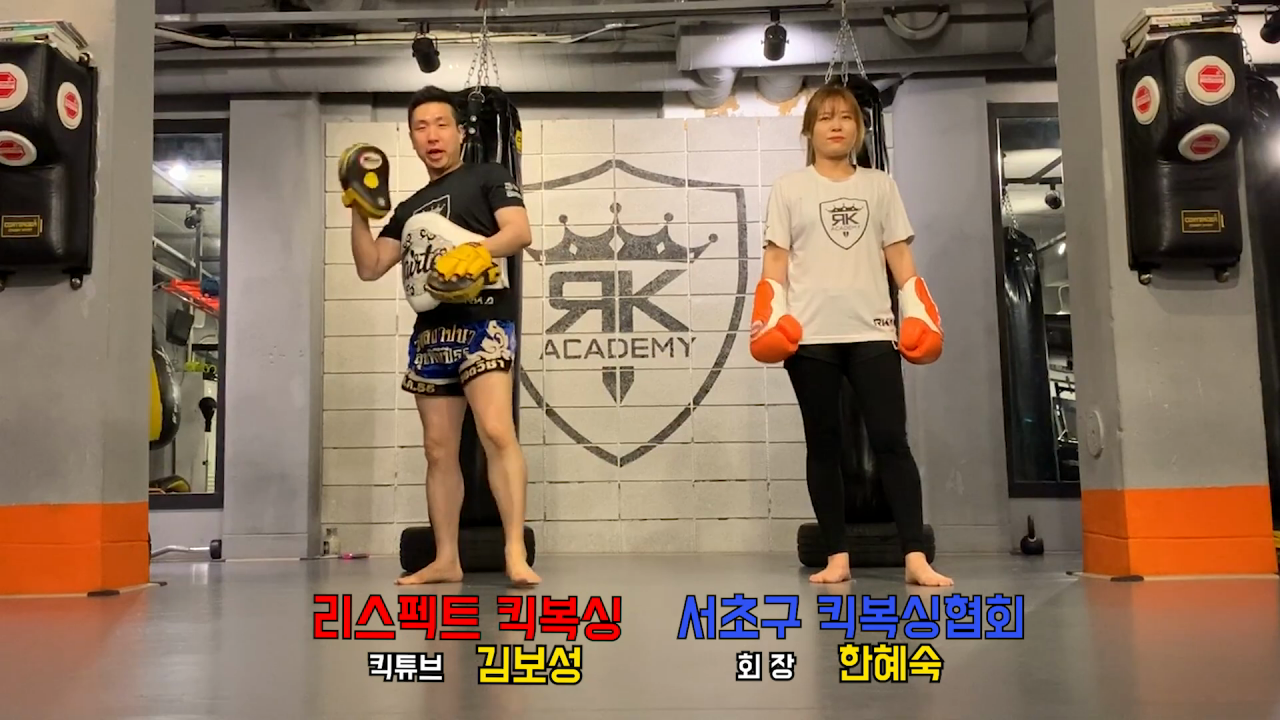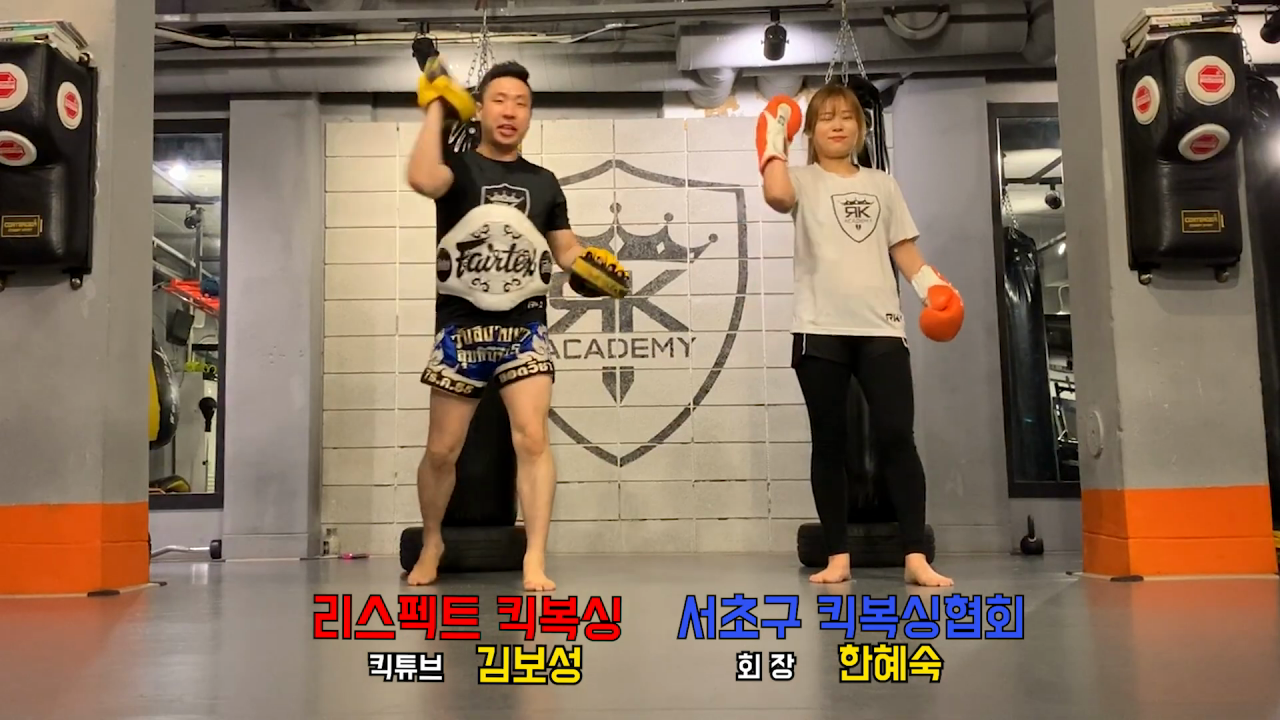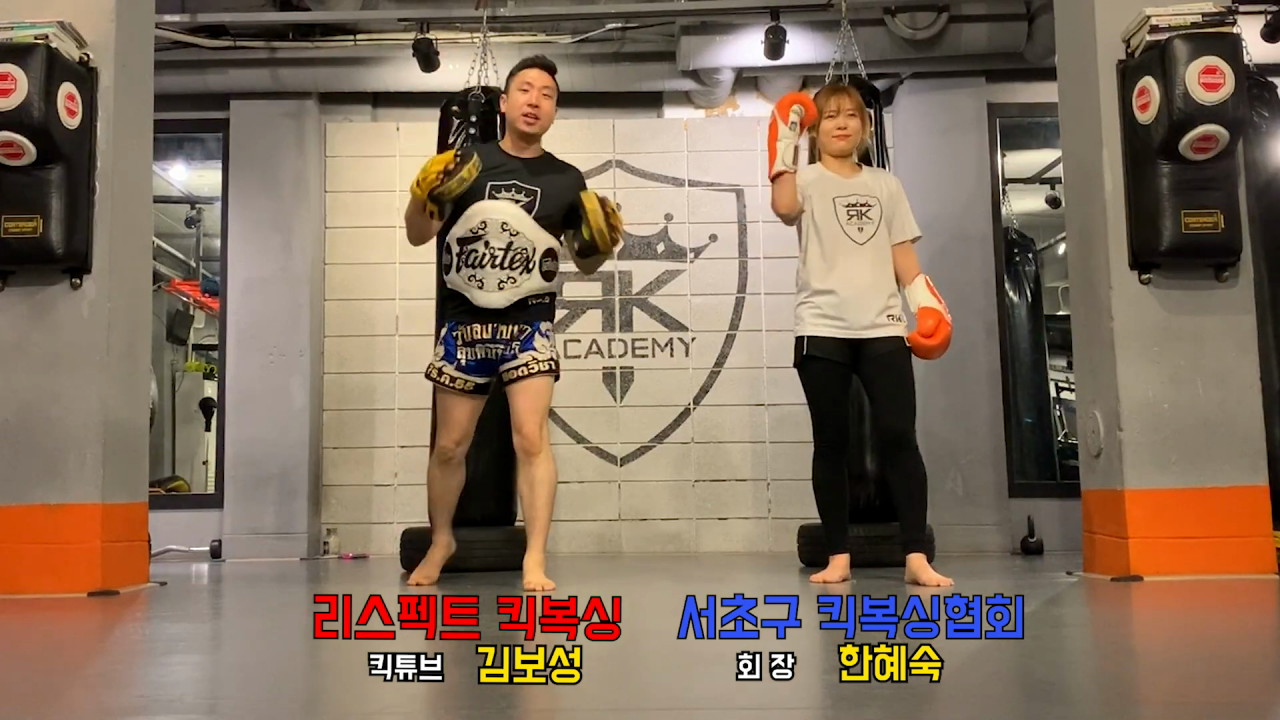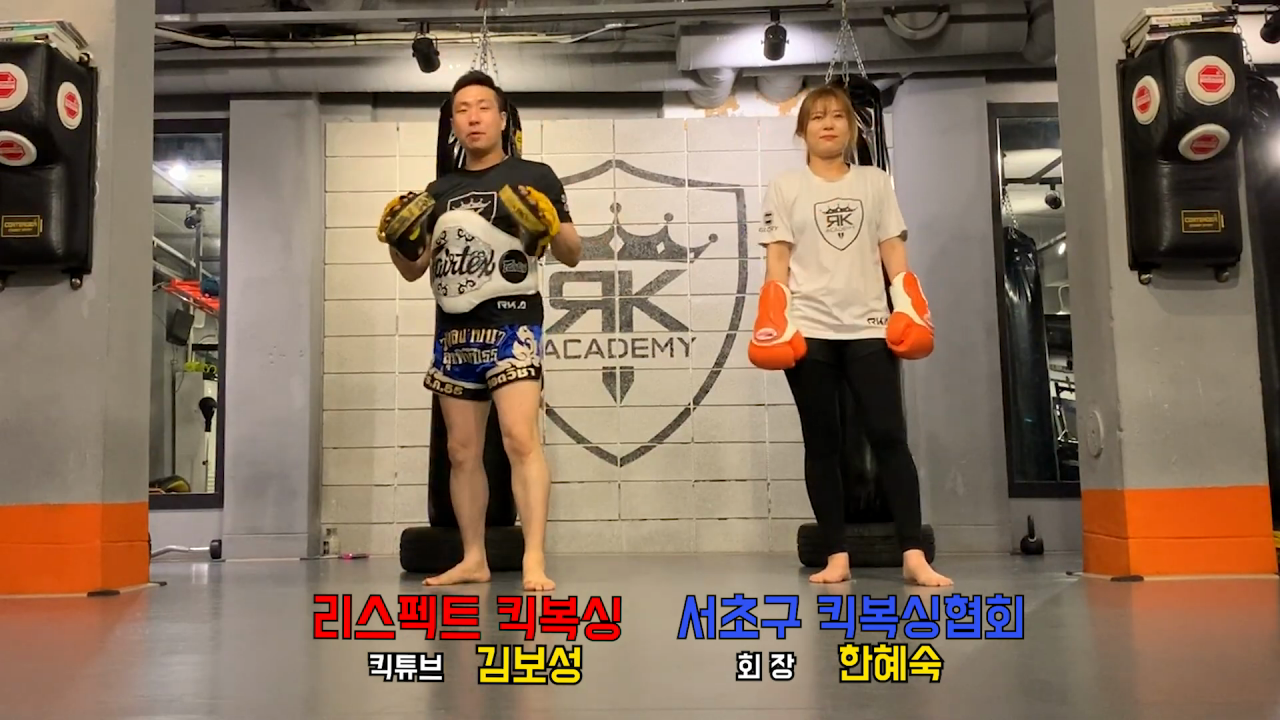
dt=0.5s
person 1, frame 1
left shoulder: (488, 176)
right shoulder: (413, 206)
left elbow: (518, 230)
right elbow: (369, 267)
left wrist: (479, 253)
right wrist: (359, 209)
left hip: (482, 320)
right hip: (430, 332)
left knee: (496, 432)
right knee: (439, 449)
left ankle: (517, 550)
right ankle: (446, 558)
person 1, frame 2
left shoulder: (543, 181)
right shoulder: (458, 168)
left elbow: (566, 251)
right elbow: (419, 177)
left wrist: (592, 265)
right wrist: (436, 110)
left hip: (523, 327)
right hip: (461, 327)
left knee: (532, 439)
right knee: (441, 449)
left ankle: (534, 562)
right ankle: (431, 542)
person 1, frame 3
left shoulder: (565, 179)
right shoulder: (469, 162)
left elbow: (587, 262)
right elbow: (417, 236)
left wrist: (603, 239)
right wrist: (423, 195)
left hip: (529, 324)
right hip: (464, 323)
left knee: (531, 439)
right knee: (449, 444)
left ankle: (535, 563)
right ankle: (441, 538)
person 1, frame 4
left shoulder: (534, 176)
right shoulder: (440, 190)
left elbow: (573, 253)
right elbow: (412, 270)
left wrist: (548, 224)
right wrist: (395, 238)
left hip: (511, 325)
right hip: (454, 333)
left knee: (521, 439)
right knee: (461, 451)
left ankle: (534, 563)
right ankle: (473, 558)
person 2, frame 1
left shoulder: (879, 185)
right shoulder: (789, 188)
left elbow: (899, 255)
right elbow: (775, 258)
left wrist: (919, 312)
right wrist: (769, 315)
left hip: (872, 331)
right hip: (810, 335)
left knee: (891, 440)
right knee: (823, 444)
left ankle: (915, 556)
right ankle: (837, 556)
person 2, frame 2
left shoulder: (883, 185)
right shoulder: (804, 180)
left elbow: (905, 250)
right elbow: (777, 194)
left wrist: (937, 289)
right wrist: (774, 139)
left hip: (881, 327)
right hip: (820, 329)
left knee: (896, 436)
right knee: (829, 443)
left ankle: (916, 557)
right ankle: (837, 556)
person 2, frame 3
left shoulder: (886, 184)
right shoulder: (806, 176)
left elbow: (903, 253)
right elbow: (783, 208)
left wrist: (928, 305)
right wrist: (784, 144)
left hip: (883, 327)
right hip: (821, 329)
left knee: (898, 437)
right knee: (831, 442)
left ankle: (916, 556)
right ankle: (838, 556)
person 2, frame 4
left shoulder: (875, 182)
right shoulder: (785, 187)
left elbow: (892, 250)
right elbow: (777, 261)
left wrist: (909, 309)
right wrist: (774, 323)
left hip: (868, 328)
right hip: (809, 334)
left knee: (888, 436)
right knee: (822, 443)
left ankle: (913, 554)
right ankle: (836, 556)
